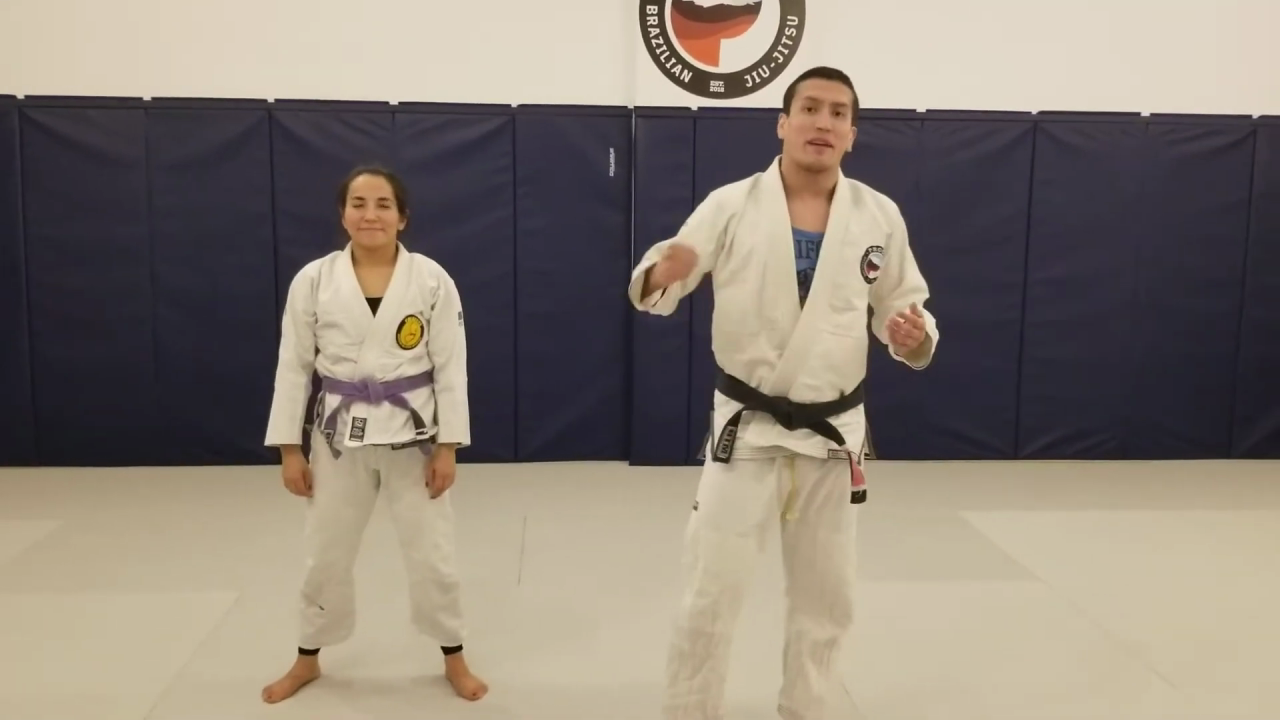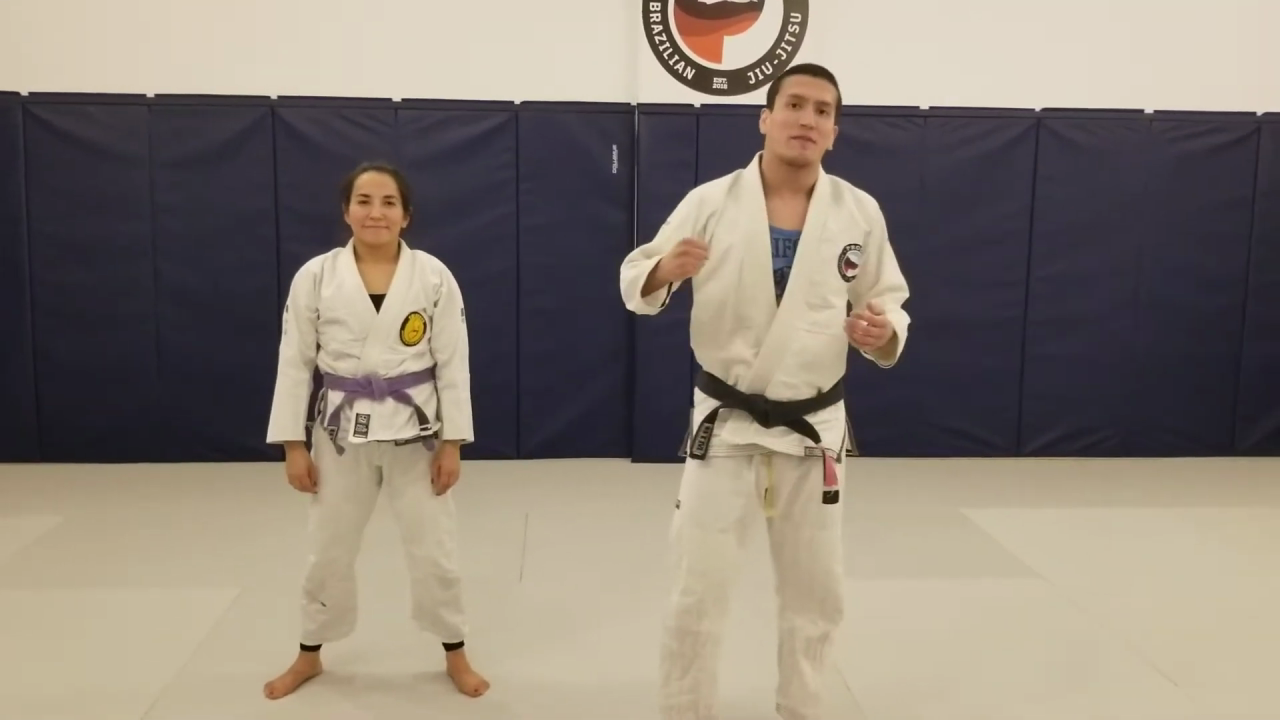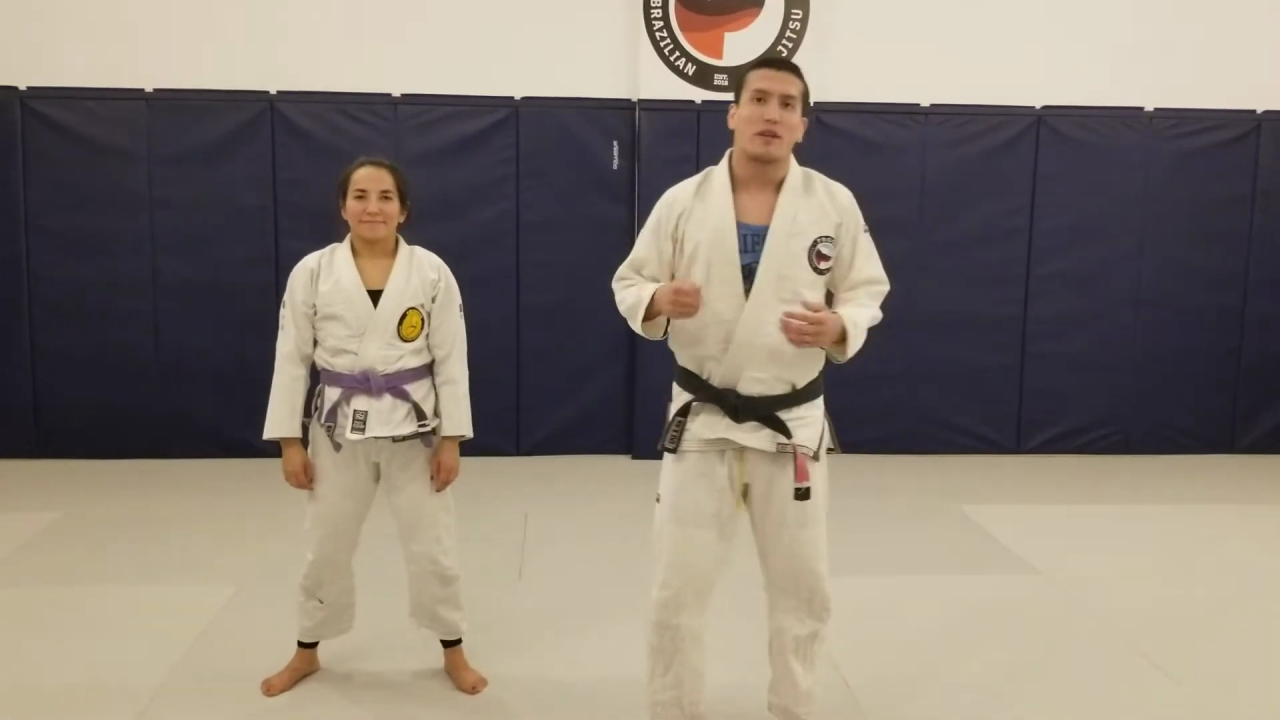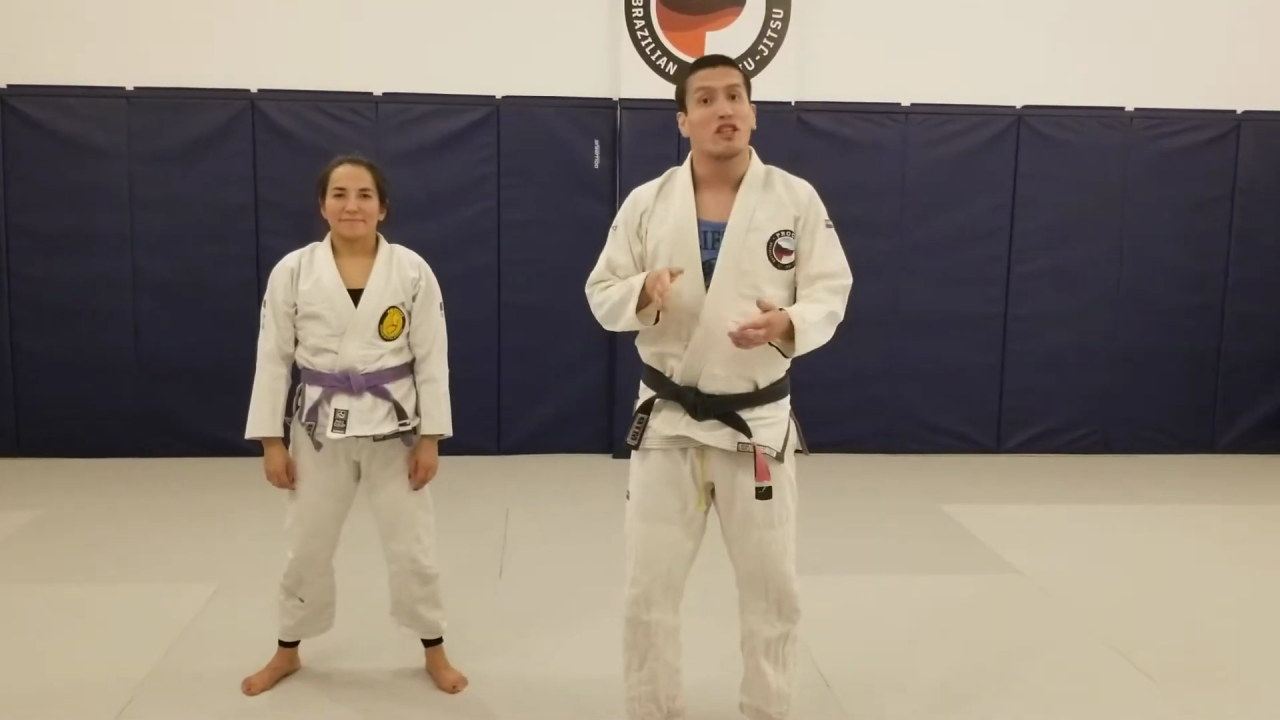
dt=0.3s
person 1, frame 1
left shoulder: (879, 214)
right shoulder: (730, 205)
left elbow: (900, 300)
right elbow: (662, 274)
left wrist: (918, 337)
right wrist: (658, 275)
left hip: (833, 432)
right hip: (748, 427)
left knee: (825, 595)
right knee: (711, 593)
person 1, frame 2
left shoulder: (859, 211)
right shoulder: (710, 202)
left elbow: (884, 298)
right elbow: (636, 278)
left wrist: (885, 333)
right wrist: (662, 271)
left hip: (815, 428)
right hip: (725, 424)
left knee: (815, 590)
right knee: (698, 592)
person 1, frame 3
left shoulder: (833, 203)
right shoulder: (682, 201)
left elbow: (866, 292)
right elbow: (627, 285)
left wrist: (839, 328)
right wrist: (658, 301)
left hip: (792, 424)
right hip: (702, 421)
left knee: (802, 587)
right knee: (678, 588)
person 1, frame 4
left shoulder: (796, 198)
right shoulder: (646, 202)
left elbow: (830, 295)
right elbow: (601, 296)
left wrist: (787, 324)
right wrist: (643, 294)
left hip: (757, 422)
right hip: (668, 421)
left knee: (771, 587)
right knee: (650, 586)
person 2, frame 1
left shoulder: (431, 279)
right shoulder: (313, 280)
left elbow: (451, 366)
right elbow: (294, 366)
left wrist: (447, 446)
right wrist: (289, 448)
left hip: (412, 433)
right hip: (340, 435)
left knee: (432, 552)
right knee: (325, 552)
left ankle: (454, 658)
right ankle: (308, 658)
person 2, frame 2
left shoulder: (434, 276)
right shoulder: (315, 276)
left elbow: (453, 363)
right elbow: (295, 363)
left wrist: (453, 443)
right wrist: (293, 444)
left hip: (415, 429)
right hip: (342, 431)
left knee: (434, 548)
right knee: (328, 549)
left ankle: (455, 654)
right ankle: (309, 654)
person 2, frame 3
left shoulder: (431, 271)
right shoulder: (312, 271)
left elbow: (451, 359)
right elbow: (291, 359)
left wrist: (451, 440)
right wrist: (290, 441)
left hip: (413, 426)
right hip: (340, 427)
left knee: (432, 545)
right knee: (326, 546)
left ankle: (453, 651)
right ankle: (307, 652)
person 2, frame 4
left shoulder: (412, 270)
right shoulder: (292, 271)
left elbow: (431, 358)
right elbow: (273, 358)
left wrist: (430, 438)
right wrist: (271, 441)
left hip: (394, 426)
right hip: (320, 427)
left knee: (412, 544)
right knee: (306, 545)
left ankle: (434, 650)
right ankle: (287, 651)
